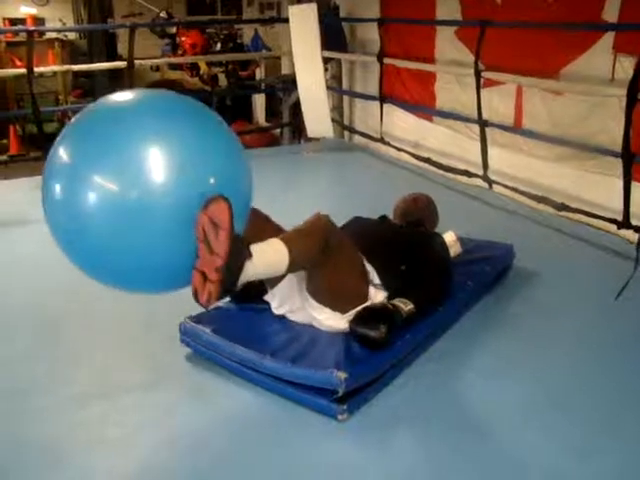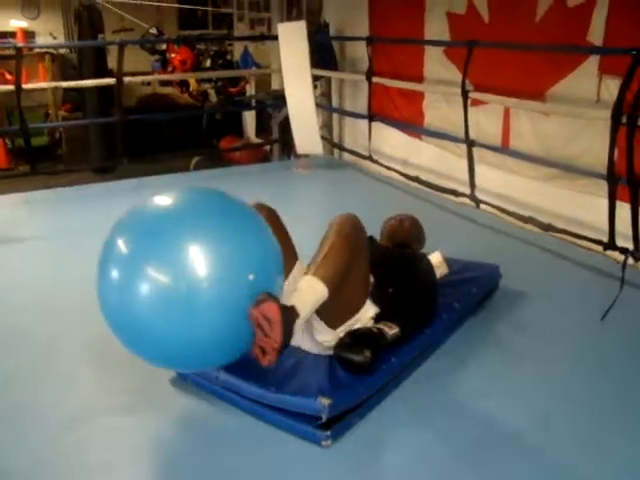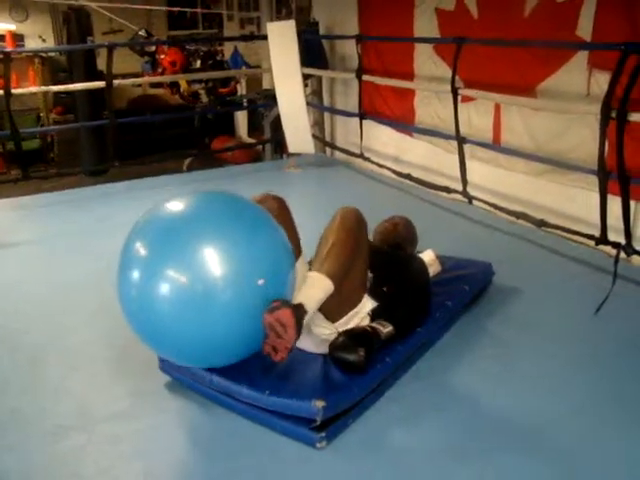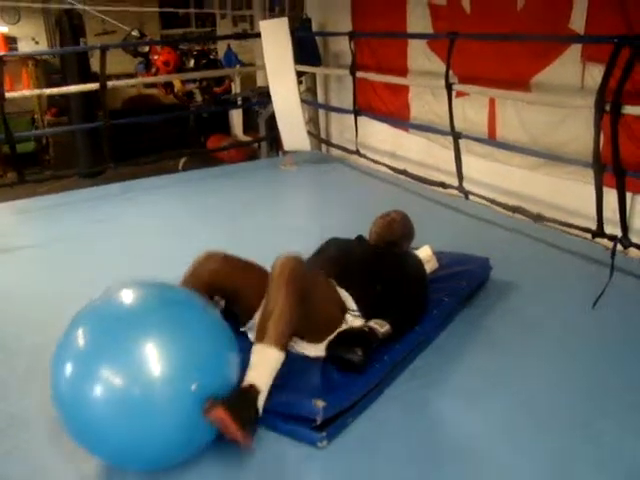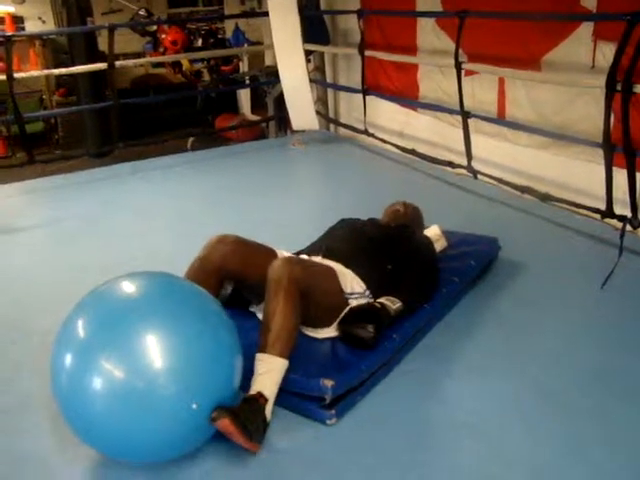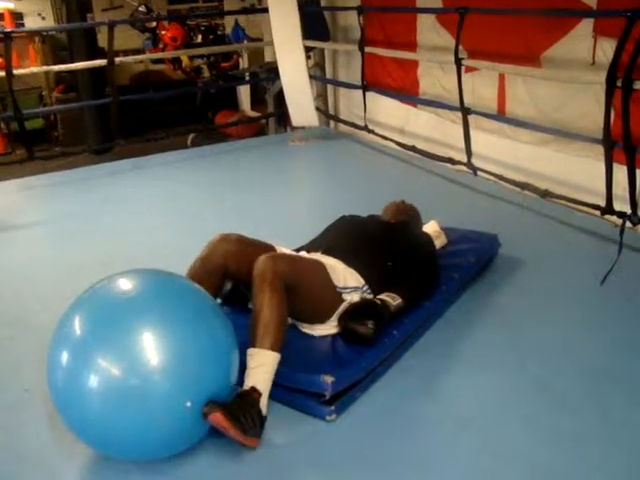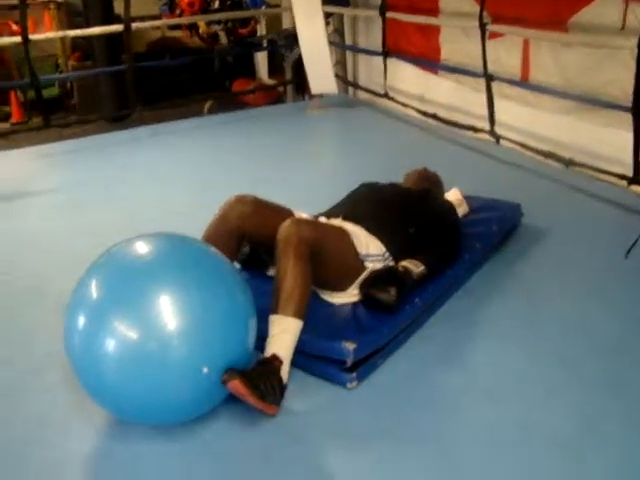
dt=0.5s
person 1, frame 1
left shoulder: (429, 244)
right shoulder: (363, 223)
left elbow: (435, 288)
left wrist: (395, 311)
left hip: (346, 301)
right hip: (299, 284)
left knee: (321, 226)
right knee: (245, 217)
left ankle: (238, 265)
person 1, frame 2
left shoulder: (416, 264)
right shoulder: (366, 245)
left elbow: (422, 310)
left wrist: (380, 334)
left hip: (338, 322)
left knee: (346, 226)
right knee: (261, 214)
left ankle: (287, 317)
person 1, frame 3
left shoulder: (411, 265)
right shoulder: (359, 245)
left elbow: (416, 310)
left wrist: (374, 333)
left hip: (339, 319)
left knee: (348, 218)
right knee: (269, 204)
left ankle: (297, 314)
person 1, frame 4
left shoulder: (405, 263)
right shoulder: (339, 244)
left elbow: (410, 309)
left wrist: (372, 332)
right wrist: (230, 301)
left hip: (338, 320)
left knee: (288, 268)
right knee: (212, 265)
left ankle: (248, 401)
person 1, frame 5
left shoulder: (417, 245)
right shoulder: (349, 224)
left elbow: (422, 285)
left wrist: (383, 309)
right wrist: (243, 282)
left hip: (347, 285)
right hip: (301, 268)
left knee: (286, 271)
right knee: (223, 248)
left ankle: (259, 408)
person 1, frame 6
left shoulder: (416, 241)
right shoulder: (350, 221)
left elbow: (422, 280)
left wrist: (384, 306)
right wrist: (243, 279)
left hip: (345, 280)
left knee: (271, 265)
right knee: (225, 247)
left ankle: (254, 403)
person 1, frame 7
left shoulder: (437, 209)
right shoulder: (372, 189)
left elbow: (445, 248)
left wrist: (405, 274)
right wrist: (262, 244)
left hip: (366, 250)
right hip: (321, 235)
left knee: (296, 231)
right knee: (241, 208)
left ankle: (274, 371)
